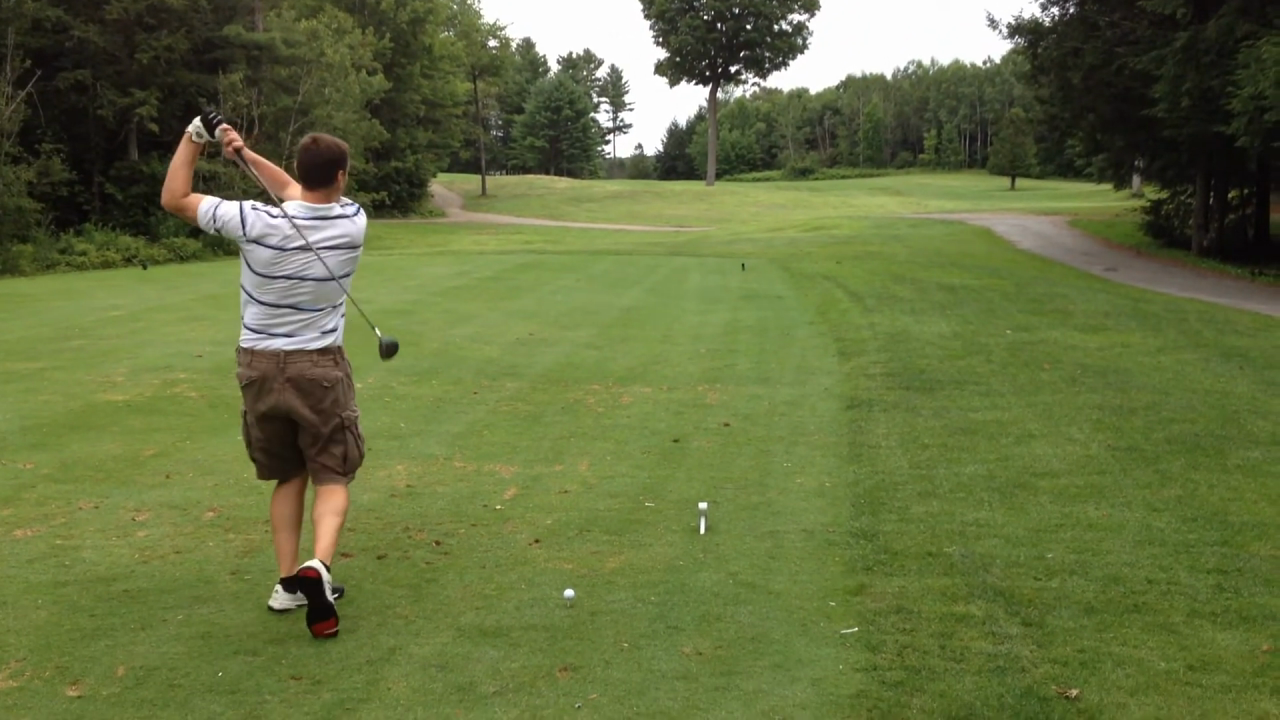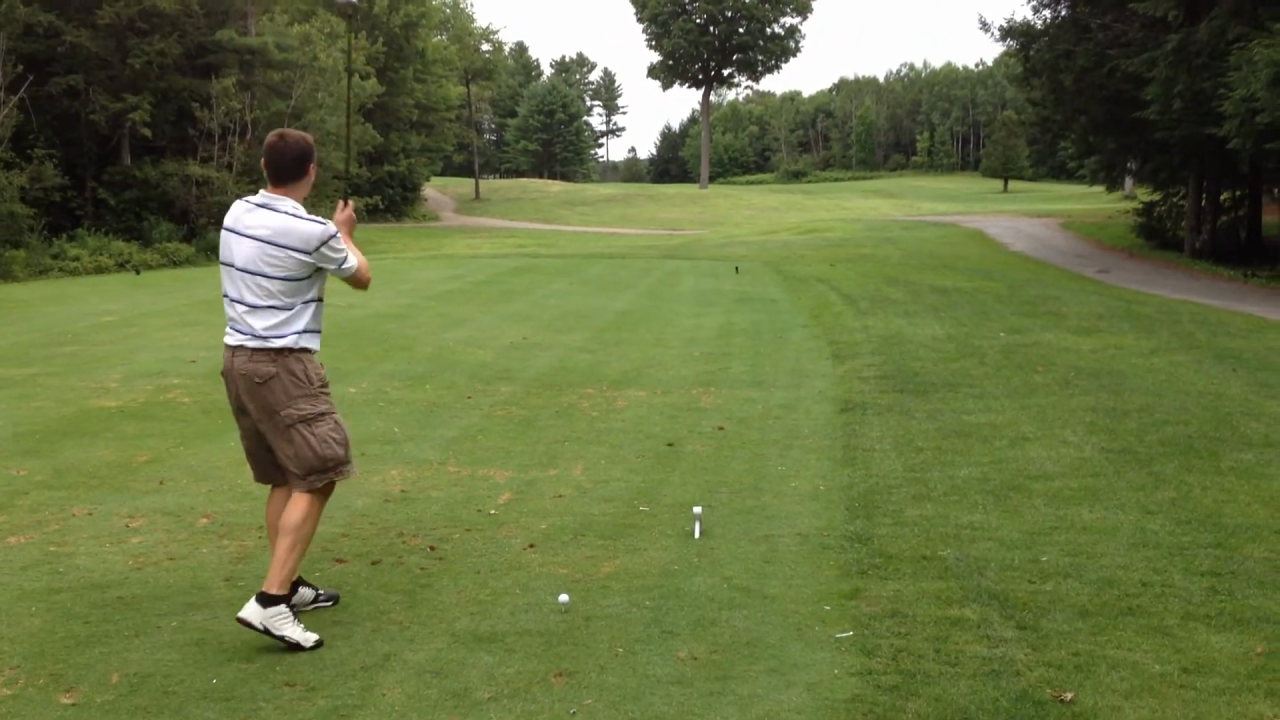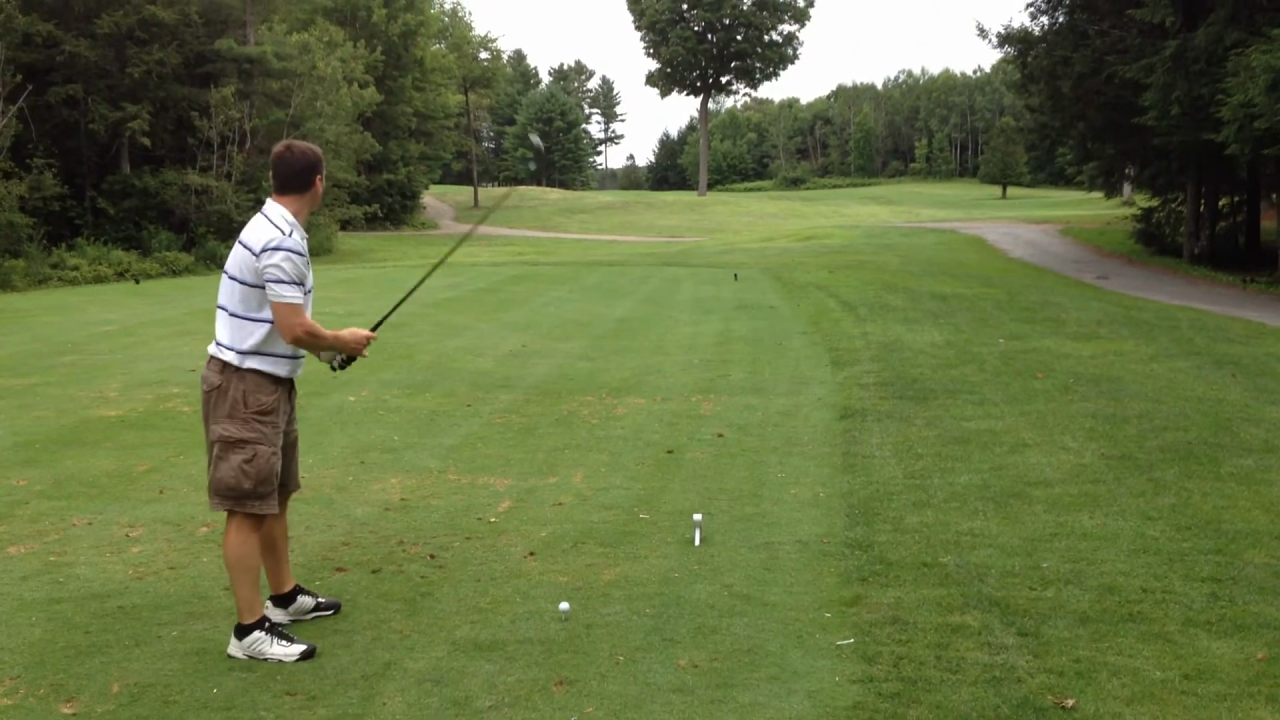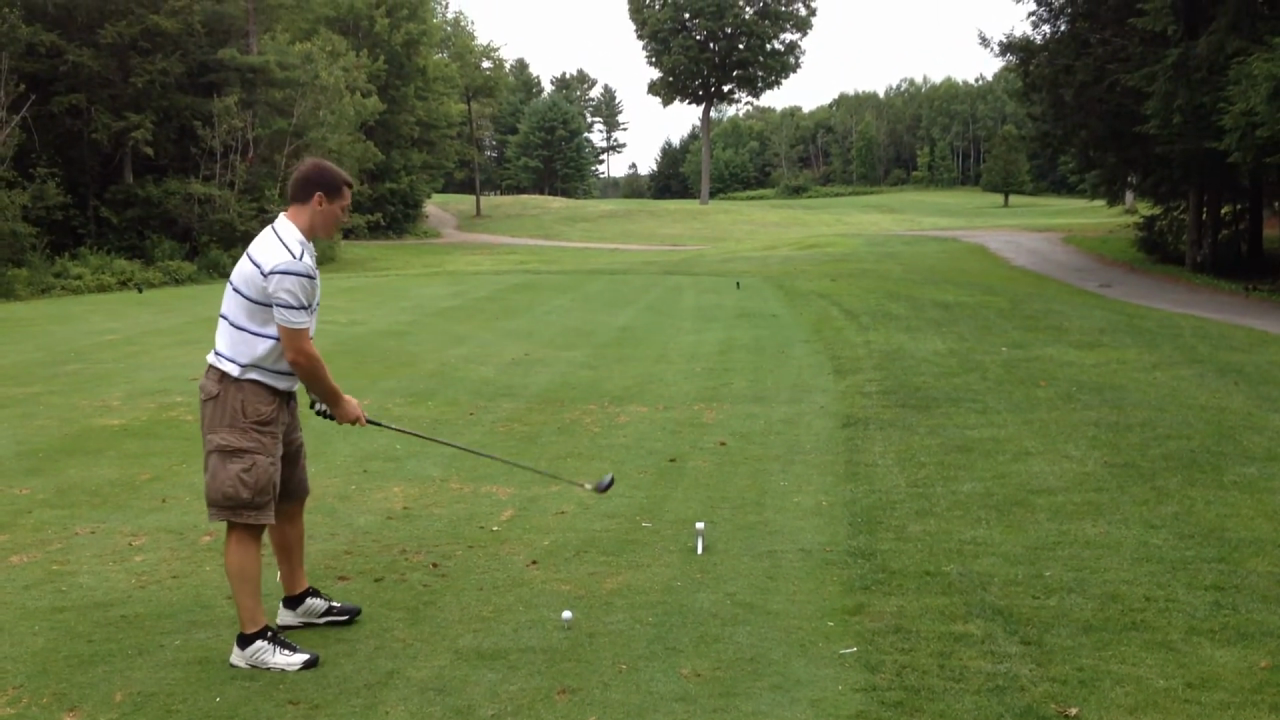
dt=0.4s
person 1, frame 1
left shoulder: (257, 223)
right shoulder: (354, 221)
left elbow: (174, 199)
right elbow: (297, 193)
left wrist: (195, 135)
right wrist: (245, 152)
left hip: (259, 366)
right hip: (319, 367)
left knee: (288, 475)
right knee: (332, 476)
left ankle: (288, 580)
right ankle: (319, 566)
person 1, frame 2
left shoulder: (238, 213)
right shoulder: (312, 231)
right elbow: (361, 277)
right wrist: (346, 231)
left hip: (241, 360)
right hip: (282, 366)
left knee: (286, 478)
right knee: (315, 478)
left ankle: (287, 586)
right ankle: (268, 600)
person 1, frame 3
left shoulder: (271, 226)
right shoulder: (281, 242)
right elbow: (295, 330)
left wrist: (331, 344)
right wrist: (345, 340)
left hip: (264, 379)
right hip: (246, 383)
left knee: (274, 496)
right knee: (248, 505)
left ankle: (284, 597)
right ankle: (249, 629)
person 1, frame 4
left shoulder: (284, 239)
right shoulder: (291, 263)
right elbow: (299, 354)
left wrist: (324, 393)
right wrist: (339, 403)
left hip: (268, 391)
right hip: (244, 394)
left knee: (289, 501)
right knee: (248, 515)
left ankle: (298, 600)
right ankle: (252, 639)
